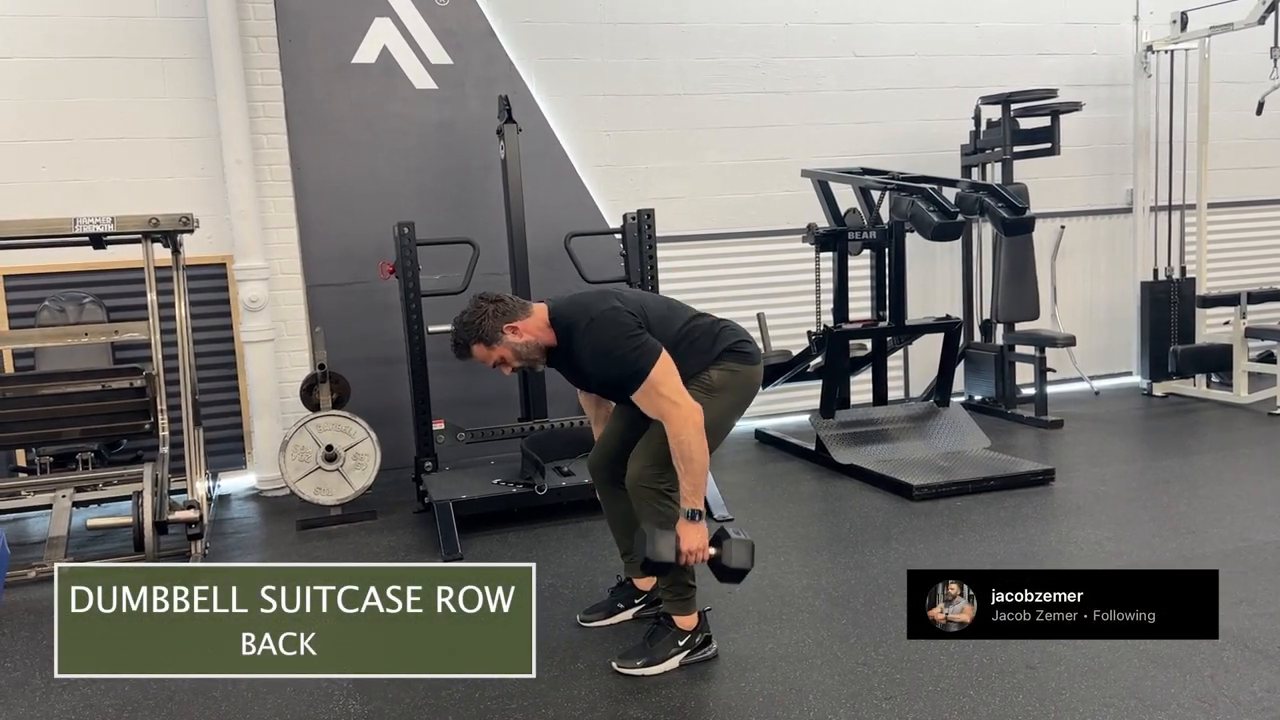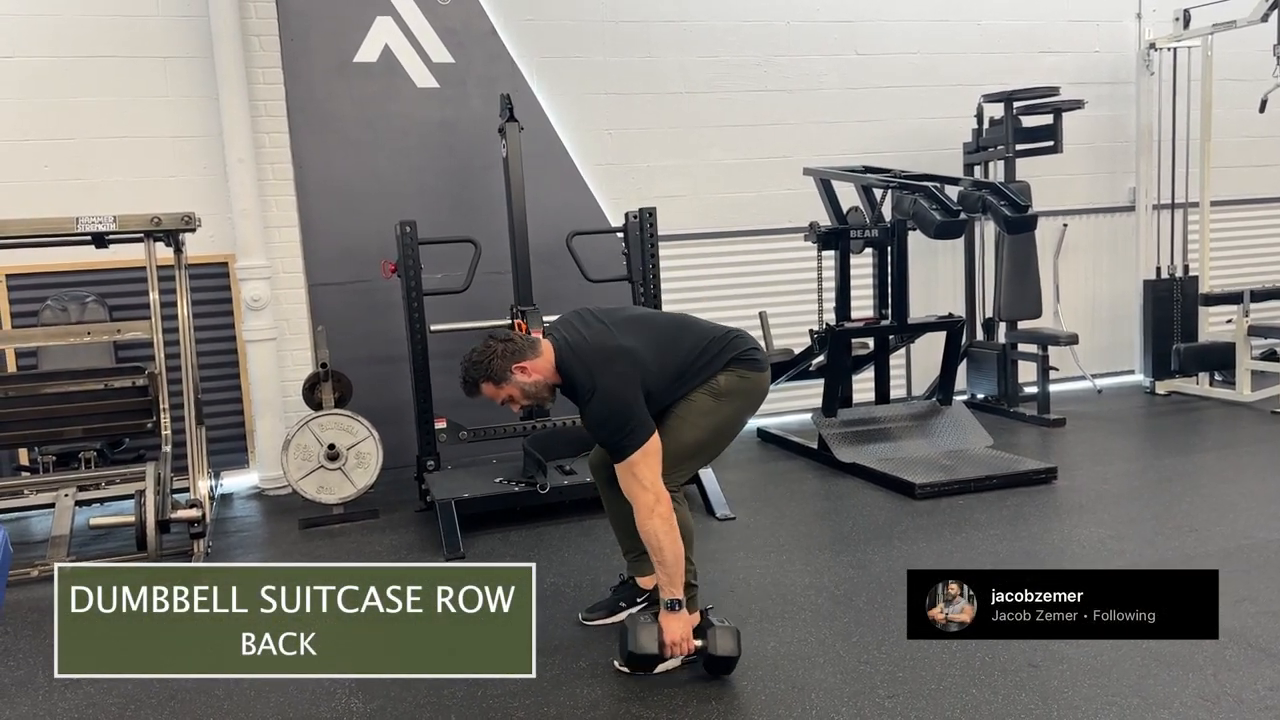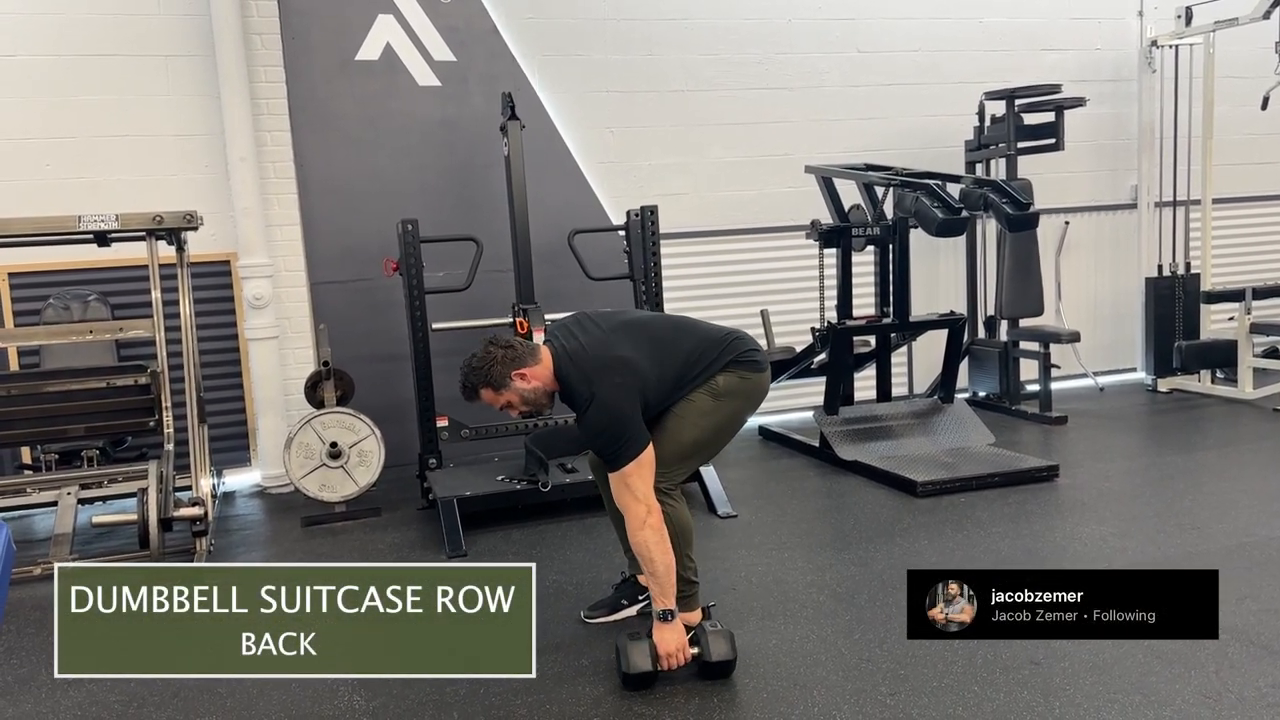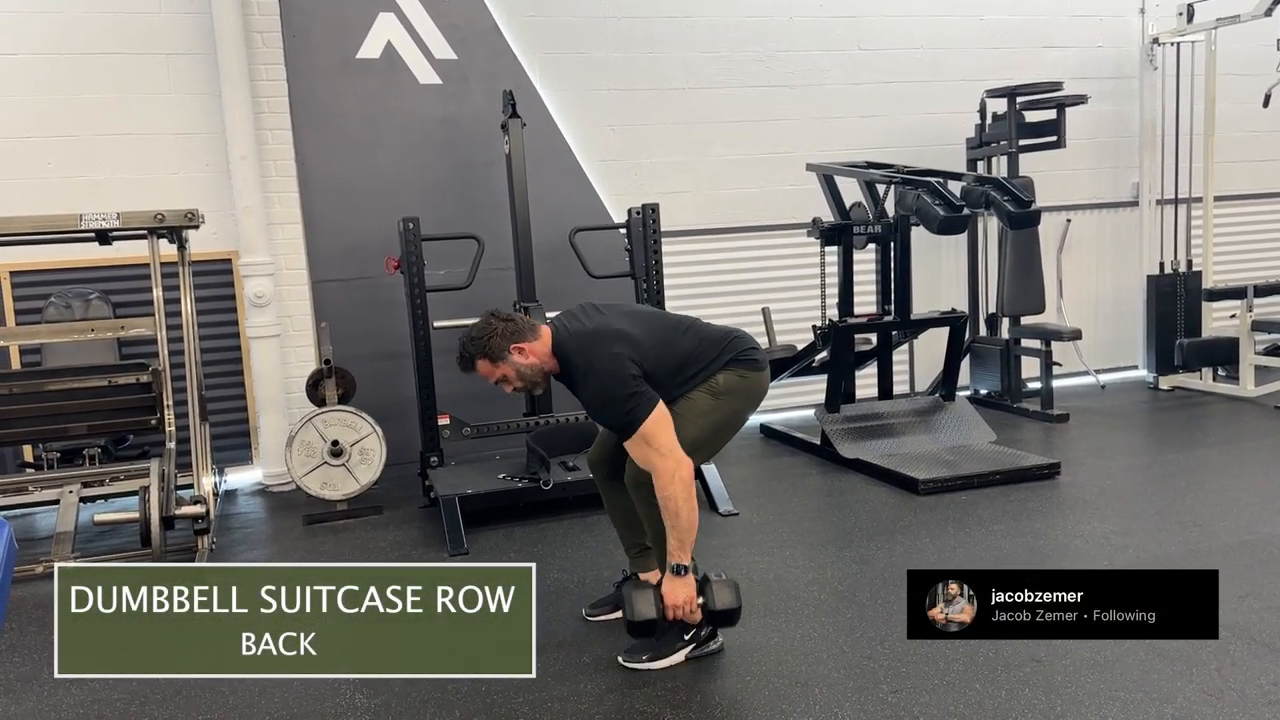
dt=0.4s
person 1, frame 1
left shoulder: (598, 332)
right shoulder: (556, 328)
left elbow: (683, 415)
right elbow: (595, 387)
left wrist: (692, 516)
right wrist: (606, 444)
left hip: (728, 366)
left knee: (648, 477)
right knee: (605, 466)
left ankle: (688, 628)
right ankle: (644, 586)
person 1, frame 2
left shoulder: (604, 388)
right shoulder: (557, 341)
left elbow: (650, 502)
left wrist: (672, 609)
left hip: (737, 372)
right hip: (690, 370)
left knee: (656, 481)
right knee: (606, 466)
left ankle: (690, 621)
right ankle: (645, 584)
person 1, frame 3
left shoulder: (601, 395)
right shoulder: (555, 344)
left elbow: (642, 513)
left wrist: (666, 619)
left hip: (737, 371)
right hip: (696, 367)
left knee: (655, 479)
right knee: (606, 464)
left ankle: (689, 619)
right ankle: (645, 583)
person 1, frame 4
left shoulder: (601, 368)
right shoulder: (562, 336)
left elbow: (672, 470)
left wrist: (680, 572)
left hip: (735, 372)
left knee: (644, 475)
right knee: (605, 462)
left ankle: (692, 623)
right ankle: (648, 580)
